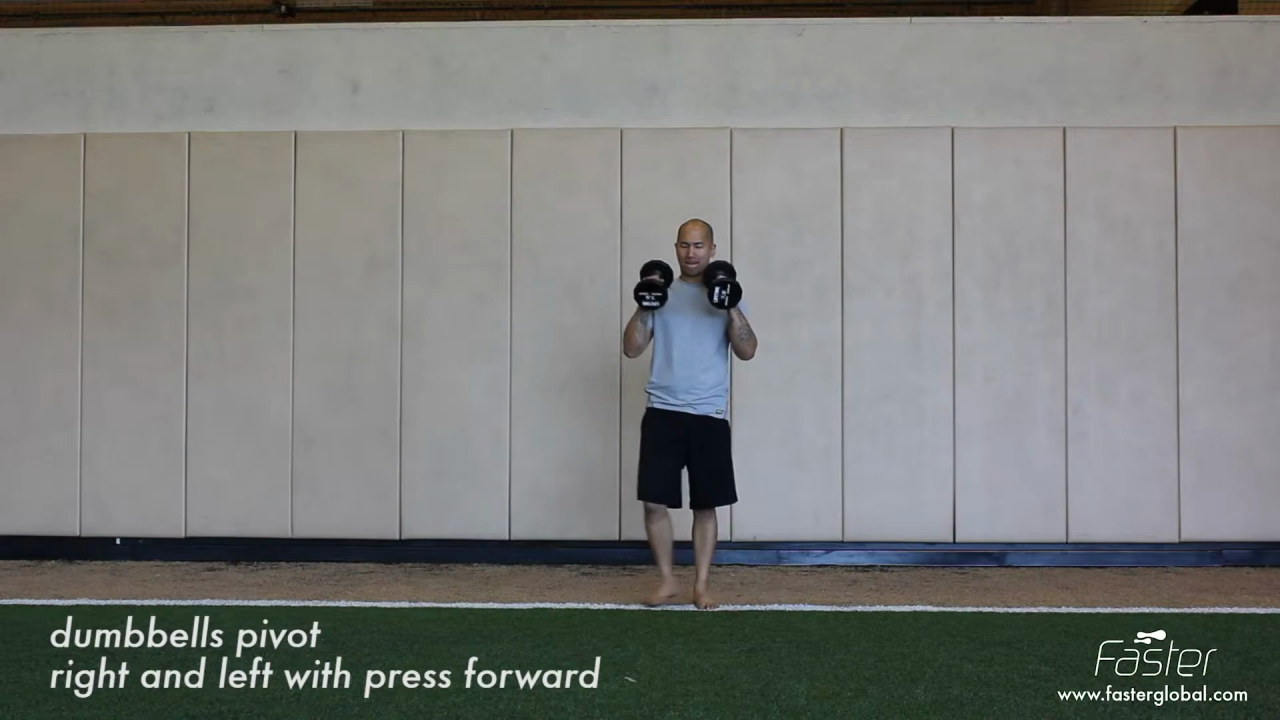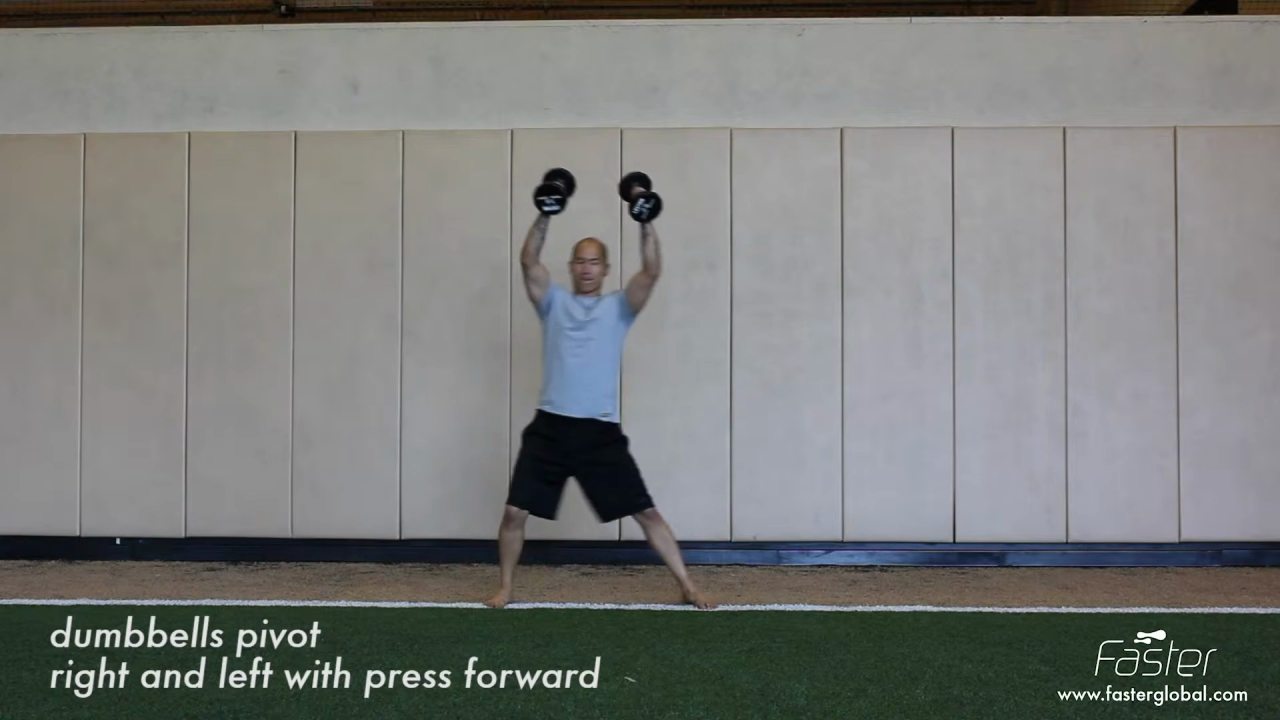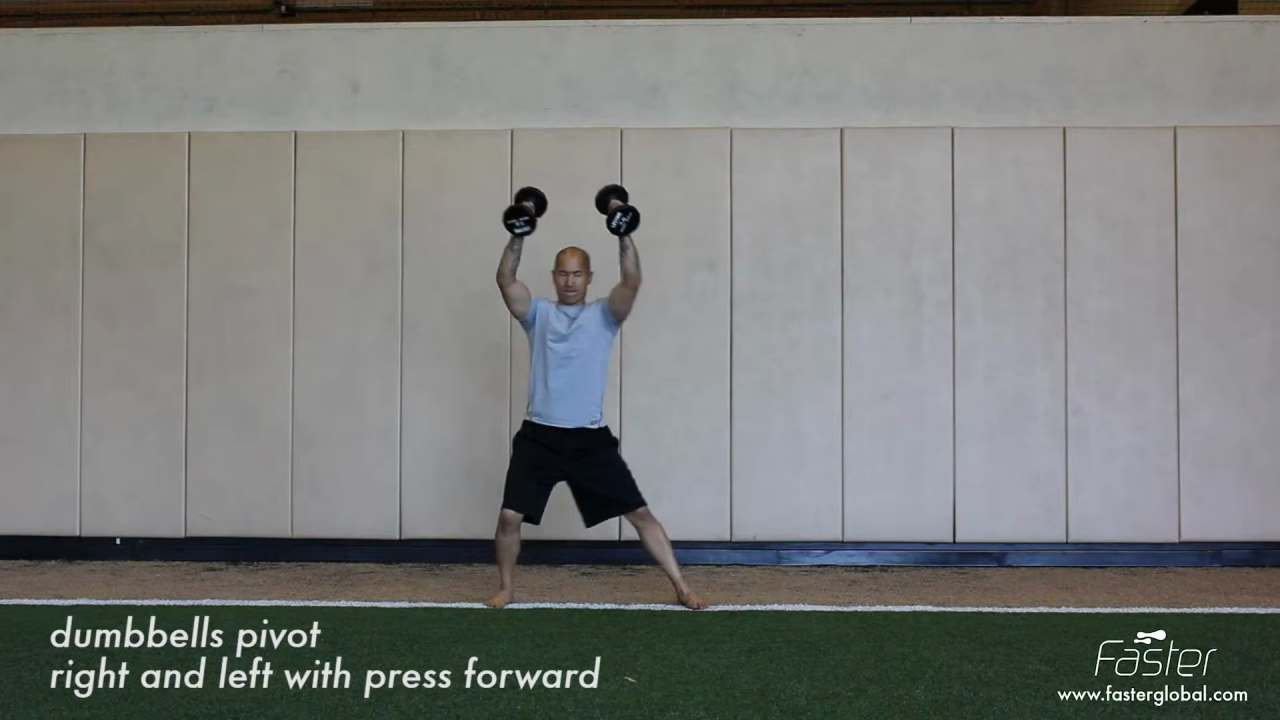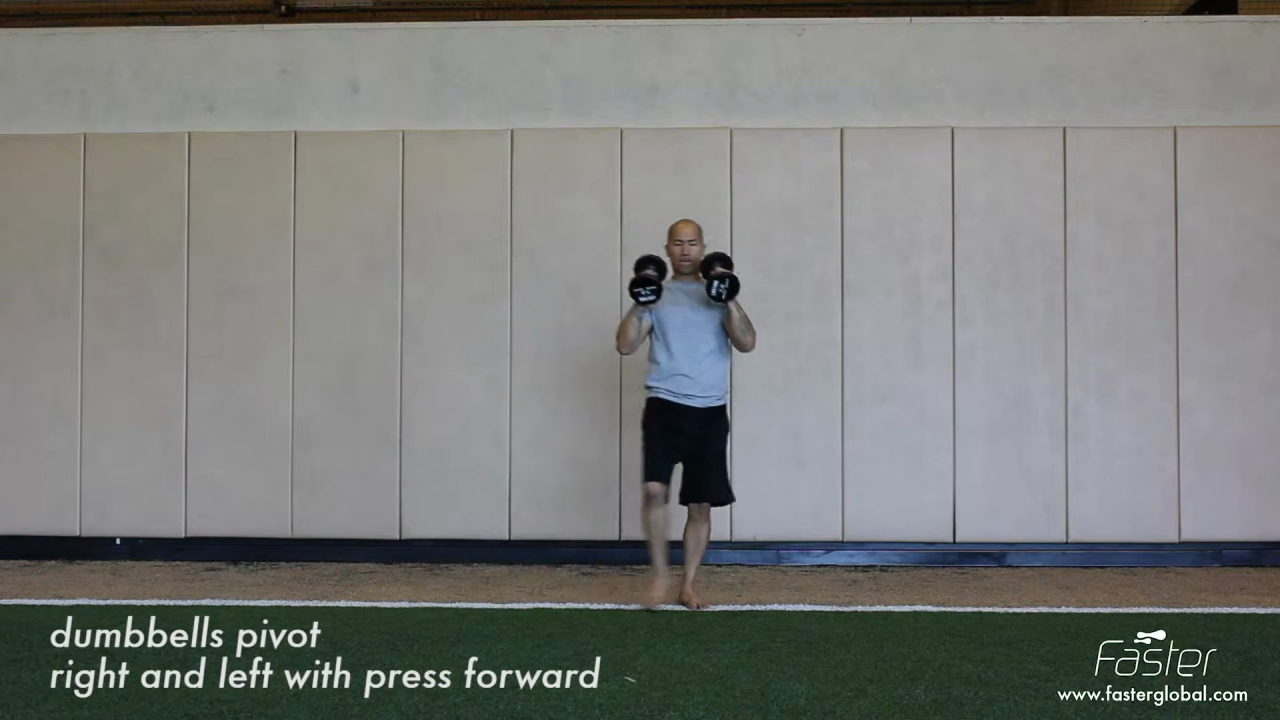
dt=0.7s
person 1, frame 1
right shoulder: (661, 296)
left elbow: (747, 351)
right elbow: (631, 348)
left wrist: (732, 308)
right wrist: (642, 307)
left hip: (709, 416)
right hip: (663, 413)
left knee: (706, 506)
right knee: (652, 502)
left ankle: (701, 586)
right ankle: (666, 581)
person 1, frame 2
left shoulder: (619, 307)
right shoulder: (554, 302)
left elbow: (651, 270)
right elbow: (530, 263)
left wrist: (645, 222)
right wrist: (545, 215)
left hip: (600, 430)
right hip: (551, 426)
left knee: (645, 512)
right knee: (516, 512)
left ankle: (687, 585)
right ankle: (506, 587)
person 1, frame 3
left shoulder: (604, 314)
right shoulder: (537, 313)
left elbow: (631, 284)
right elbow: (506, 282)
left wrist: (624, 235)
right wrist: (518, 236)
left hip: (591, 438)
right hip: (541, 436)
left knee: (640, 512)
right knee: (510, 517)
left ankle: (682, 587)
right ankle: (506, 589)
person 1, frame 4
left shoulder: (718, 295)
right shoulder: (657, 297)
left elbow: (746, 343)
right elbow: (625, 345)
left wrist: (728, 299)
right wrist: (639, 303)
left hip: (710, 412)
right hip: (665, 406)
left knee: (701, 504)
right knee: (653, 489)
left ankle: (689, 585)
right ankle: (660, 573)
